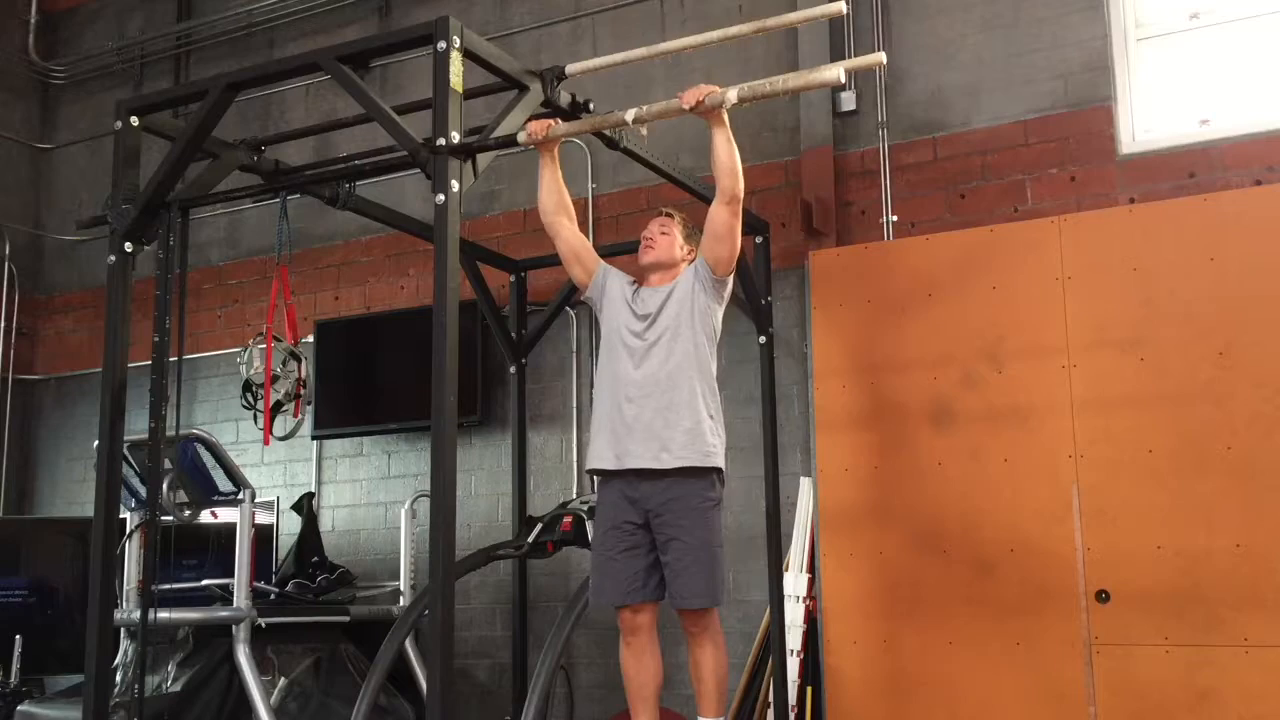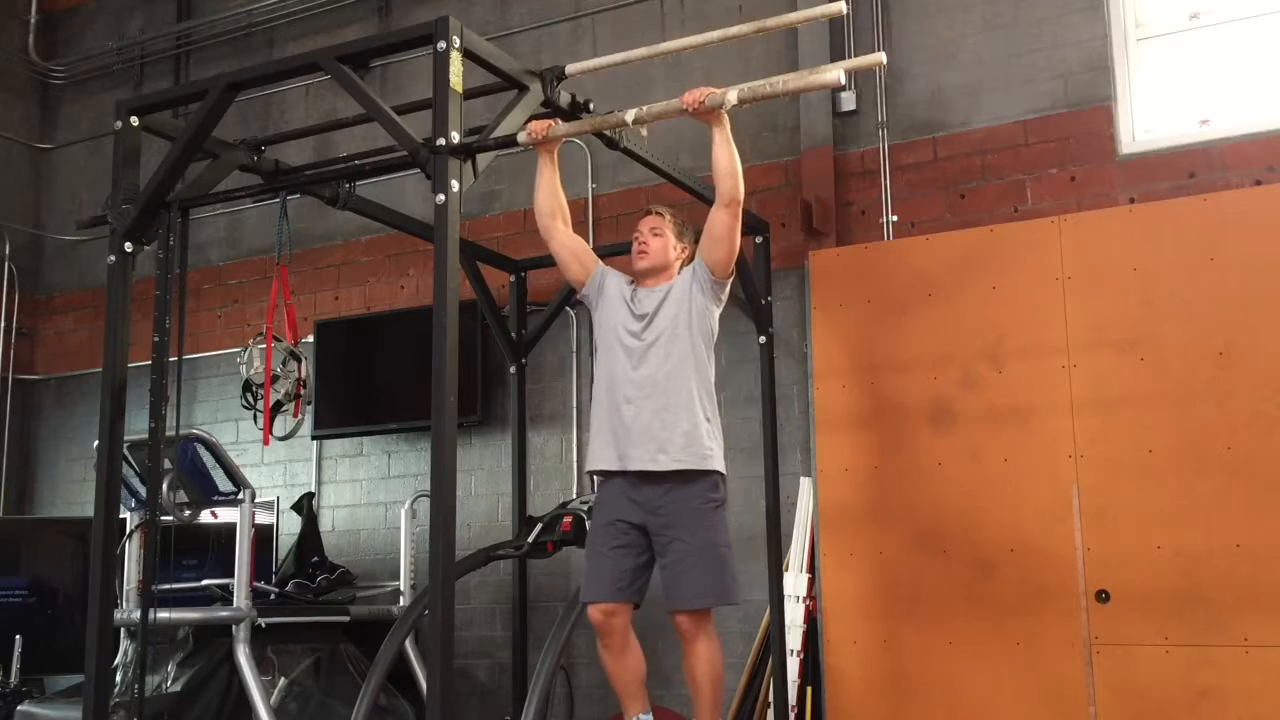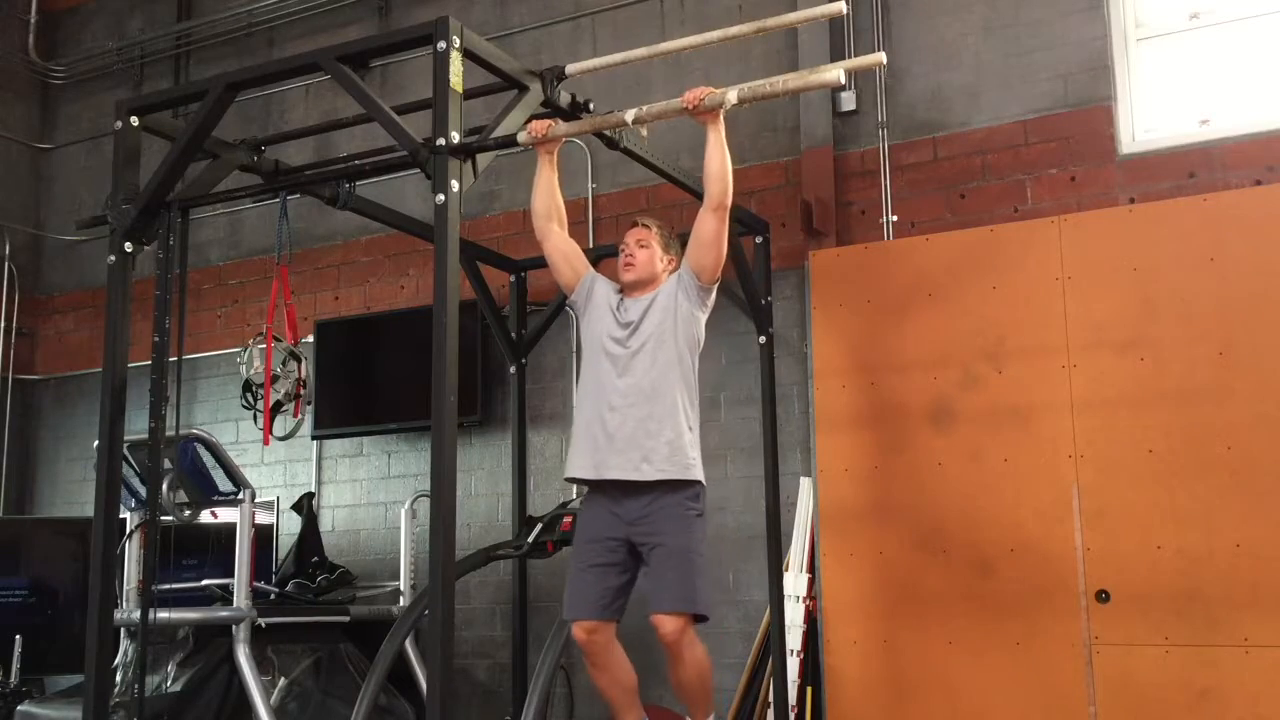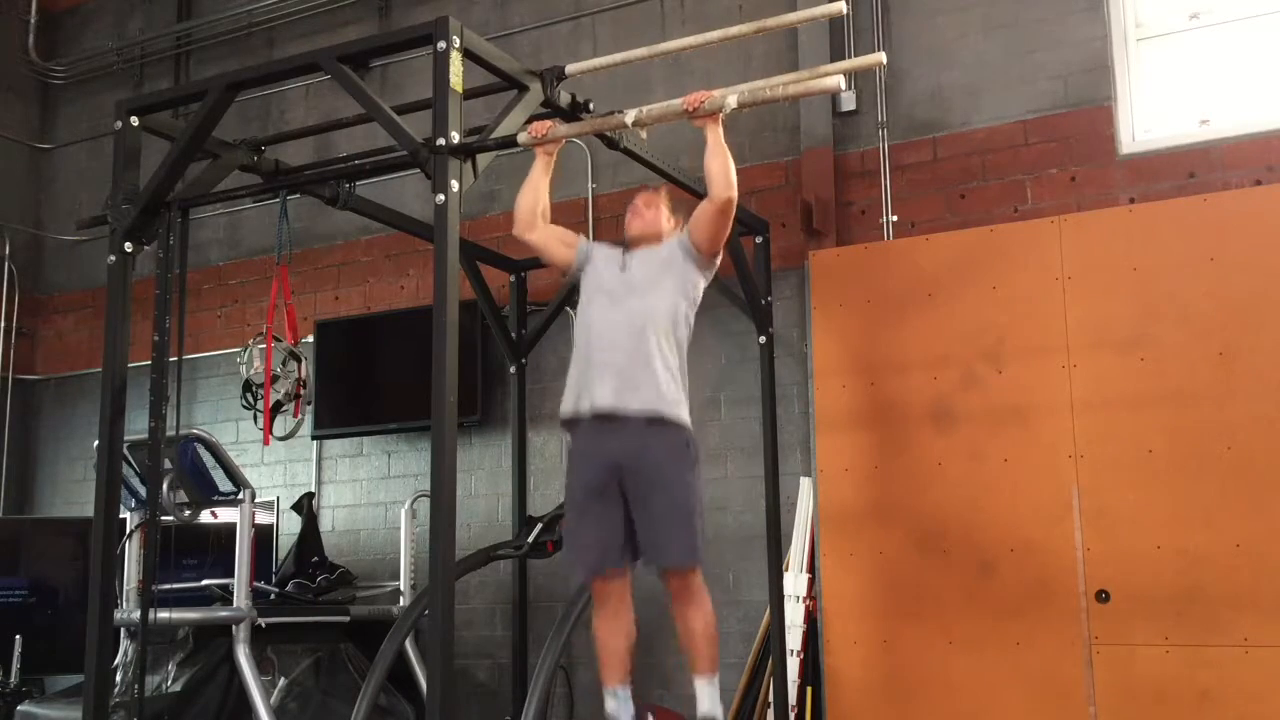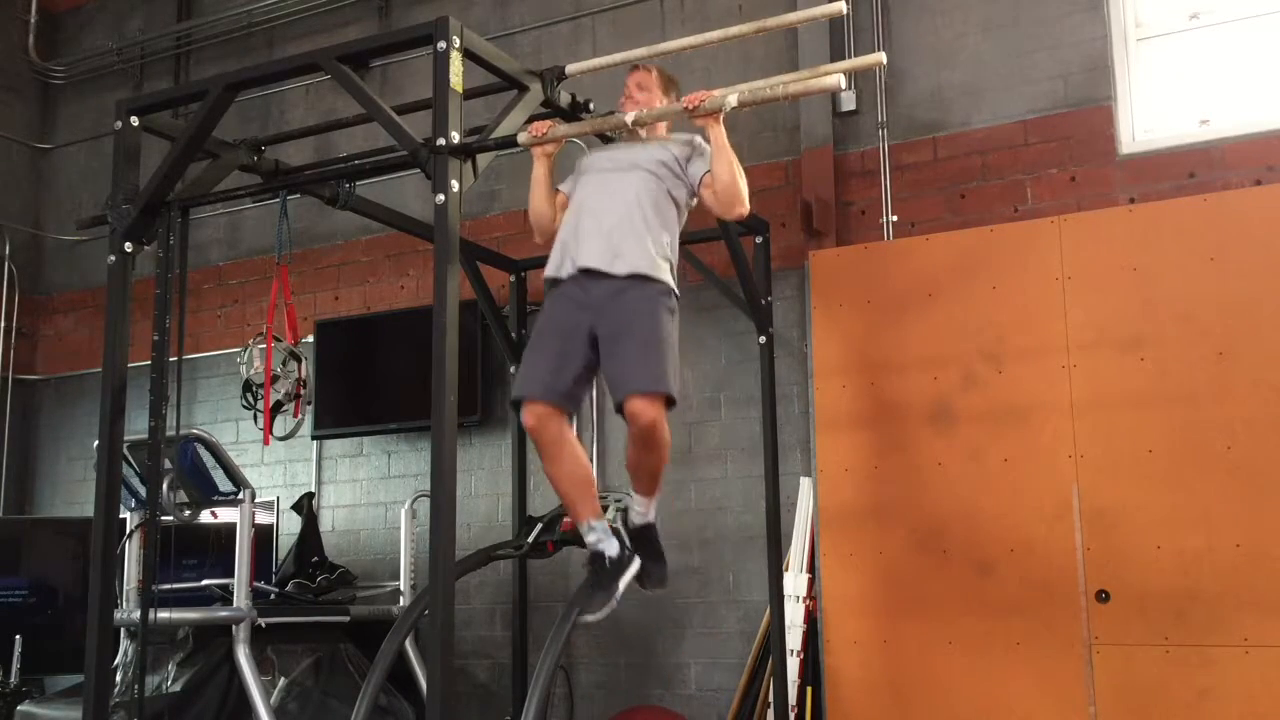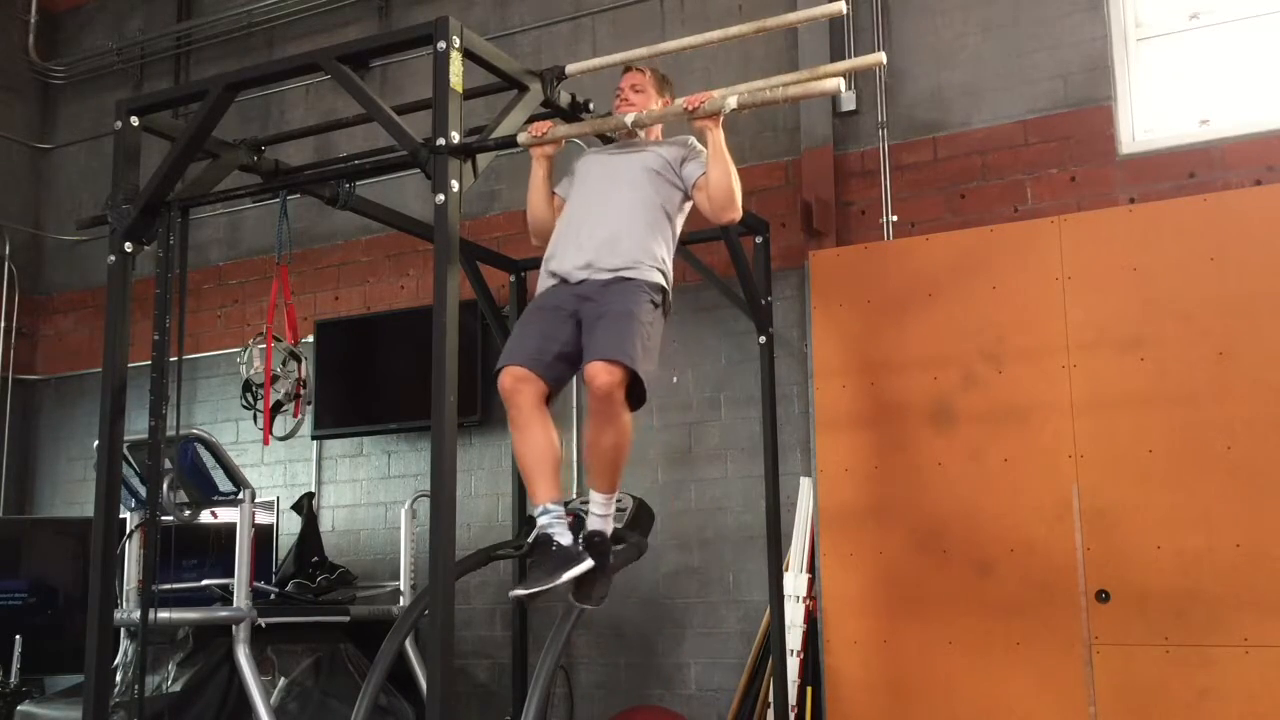
dt=0.4s
person 1, frame 1
left shoulder: (702, 287)
right shoulder: (611, 292)
left elbow: (730, 198)
right elbow: (560, 224)
left wrist: (716, 120)
right wrist: (547, 154)
left hip: (686, 473)
right hip: (619, 476)
left knee: (698, 616)
right knee: (634, 618)
person 1, frame 2
left shoulder: (700, 288)
right shoulder: (606, 293)
left elbow: (730, 202)
right elbow: (553, 225)
left wrist: (717, 123)
right wrist: (546, 156)
left hip: (686, 476)
right hip: (619, 479)
left knee: (693, 620)
right knee: (606, 614)
person 1, frame 3
left shoulder: (684, 298)
right shoulder: (593, 300)
left elbow: (717, 206)
right elbow: (549, 227)
left wrist: (713, 124)
right wrist: (546, 156)
left hip: (669, 489)
right hip: (603, 494)
left knee: (673, 626)
right knee: (589, 630)
person 1, frame 4
left shoulder: (683, 258)
right shoulder: (598, 261)
left elbow: (723, 198)
right elbow: (528, 226)
left wrist: (711, 129)
right wrist: (544, 156)
left hip: (656, 431)
right hip: (593, 431)
left knee: (681, 577)
right knee: (606, 585)
person 1, frame 5
left shoulder: (684, 150)
right shoulder: (592, 160)
left elbow: (734, 204)
right elbow: (543, 228)
left wrist: (713, 127)
right wrist: (542, 157)
left hip: (639, 285)
right hip: (570, 286)
left knee: (645, 412)
right knee: (539, 414)
left ankle: (643, 523)
right ankle: (604, 546)
person 1, frame 6
left shoulder: (680, 151)
right shoulder: (588, 159)
left elbow: (727, 210)
right elbow: (541, 231)
left wrist: (712, 133)
right wrist: (540, 160)
left hip: (630, 282)
right hip: (561, 285)
left knee: (605, 380)
right knee: (517, 382)
left ankle: (600, 530)
right ankle: (555, 533)
